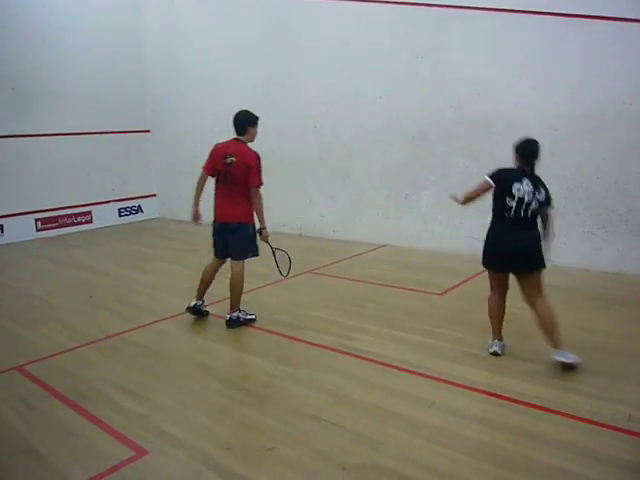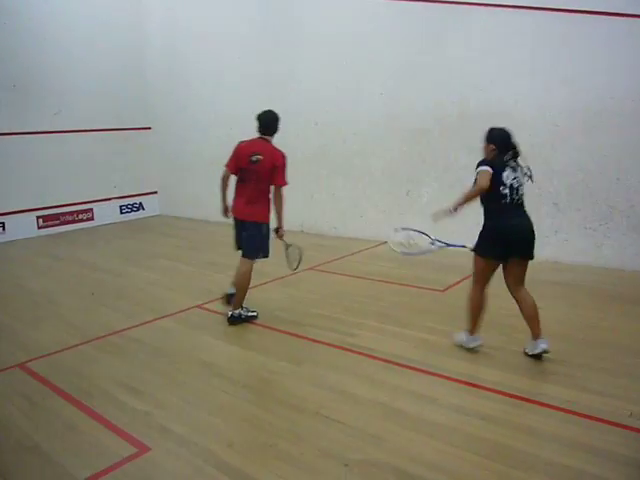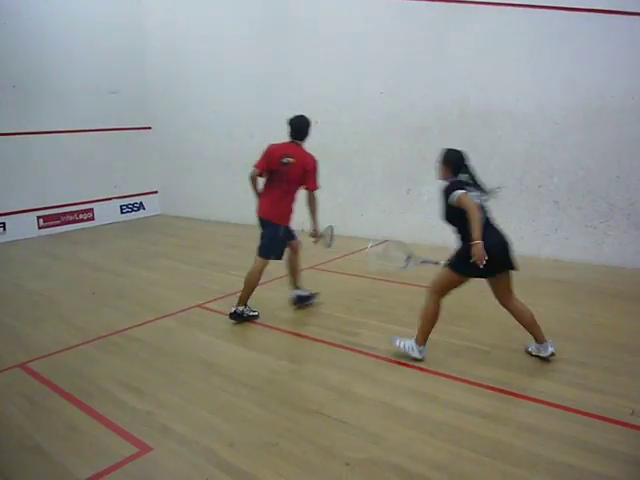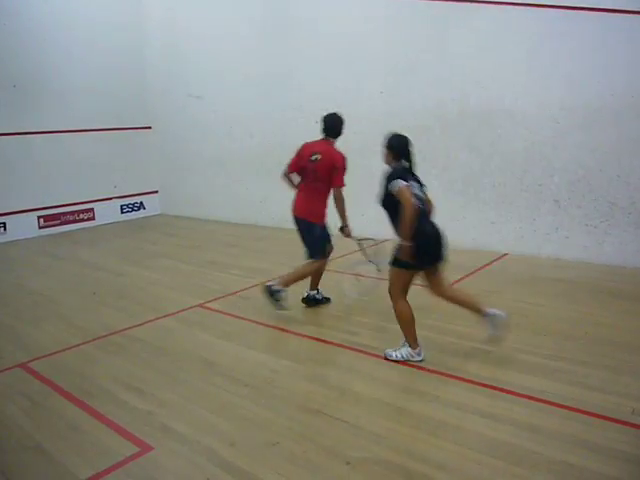
dt=0.2s
person 1, frame 1
left shoulder: (503, 174)
right shoulder: (542, 188)
left elbow: (472, 196)
right elbow: (546, 225)
left wrist: (462, 200)
right wrist: (542, 239)
left hip: (500, 243)
right hip: (528, 244)
left knee: (497, 291)
right knee: (536, 298)
left ankle: (496, 342)
right ankle: (560, 351)
person 1, frame 2
left shoulder: (487, 165)
right shoulder: (514, 168)
left elbow: (481, 186)
left wrist: (454, 207)
left hip: (499, 230)
right hip: (523, 229)
left knee: (479, 285)
right knee: (517, 288)
left ankle: (471, 336)
right ankle: (538, 341)
person 1, frame 3
left shoulder: (455, 189)
right shoulder: (471, 186)
left elbow: (473, 209)
left wrist: (476, 242)
left hip: (481, 248)
right hip: (497, 244)
left knee: (434, 294)
right knee: (508, 299)
left ankle: (419, 345)
right ankle: (543, 344)
person 1, frame 4
left shoulder: (393, 176)
right shoulder: (409, 174)
left elbow: (410, 204)
left wrist: (405, 240)
left hip: (416, 241)
right hip: (431, 235)
left knee: (396, 294)
right knee: (439, 287)
left ankle: (413, 349)
right ankle: (489, 314)
person 2, frame 1
left shoulder: (218, 149)
right shoulder: (251, 156)
left elbow: (202, 179)
right elbow: (255, 194)
left wrist: (196, 207)
right wrist: (262, 225)
left hip: (220, 216)
right hip: (241, 219)
left knee: (217, 260)
right knee: (237, 264)
left ankle: (197, 302)
right ankle: (234, 314)
person 2, frame 2
left shoulder: (242, 147)
right shoulder: (277, 156)
left elbow: (225, 176)
right elbow: (278, 193)
left wrist: (224, 202)
right wrist: (279, 224)
left hip: (239, 212)
right hip: (258, 216)
left knee: (248, 256)
right knee: (247, 261)
left ankle: (233, 290)
right ankle: (236, 311)
person 2, frame 3
left shoulder: (273, 150)
right shoulder: (309, 161)
left elbow: (253, 175)
right elbow: (311, 196)
left wrist: (259, 195)
right wrist: (315, 226)
left hip: (265, 212)
right hip: (279, 217)
left knee: (293, 245)
right knee: (262, 262)
left ankle: (298, 292)
right ankle: (239, 308)
person 2, frame 4
left shoulder: (306, 148)
right shoulder: (336, 157)
left elbow: (286, 174)
right elbow: (337, 194)
right wrist: (345, 224)
left hip: (299, 210)
right hip: (312, 215)
left knee: (322, 252)
right knee: (317, 261)
left ankle: (312, 293)
right ankle: (277, 286)
